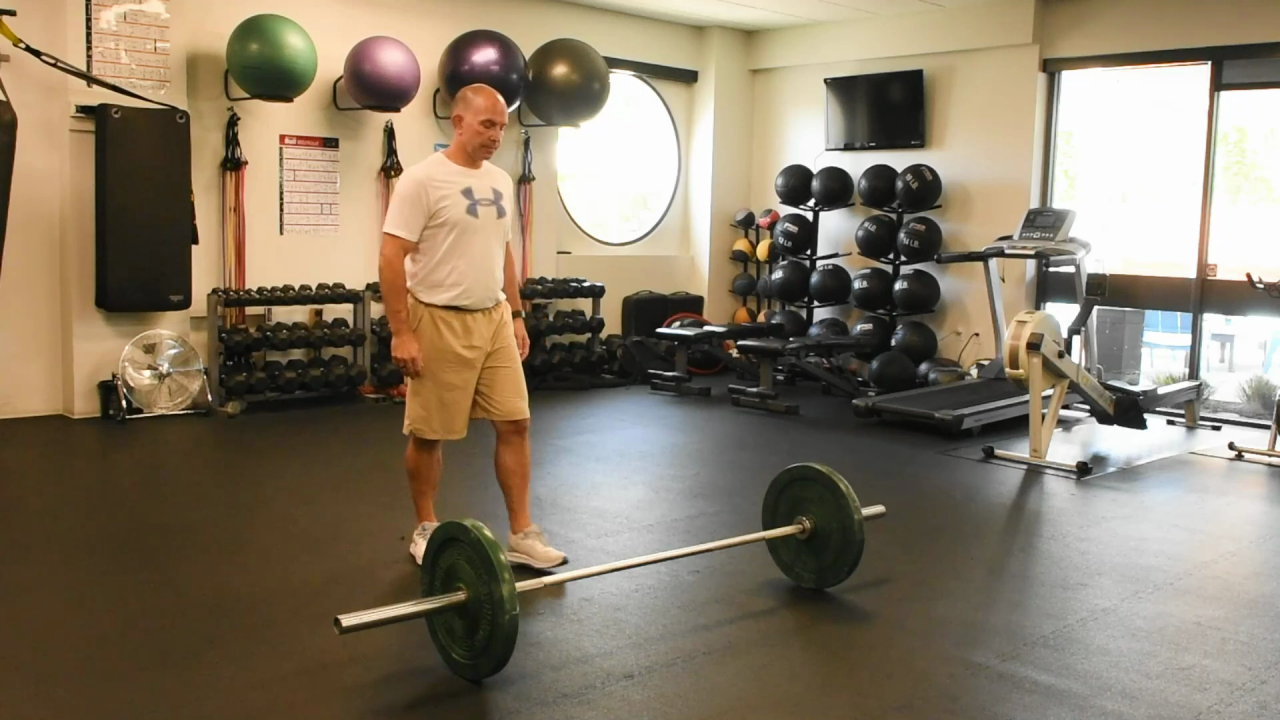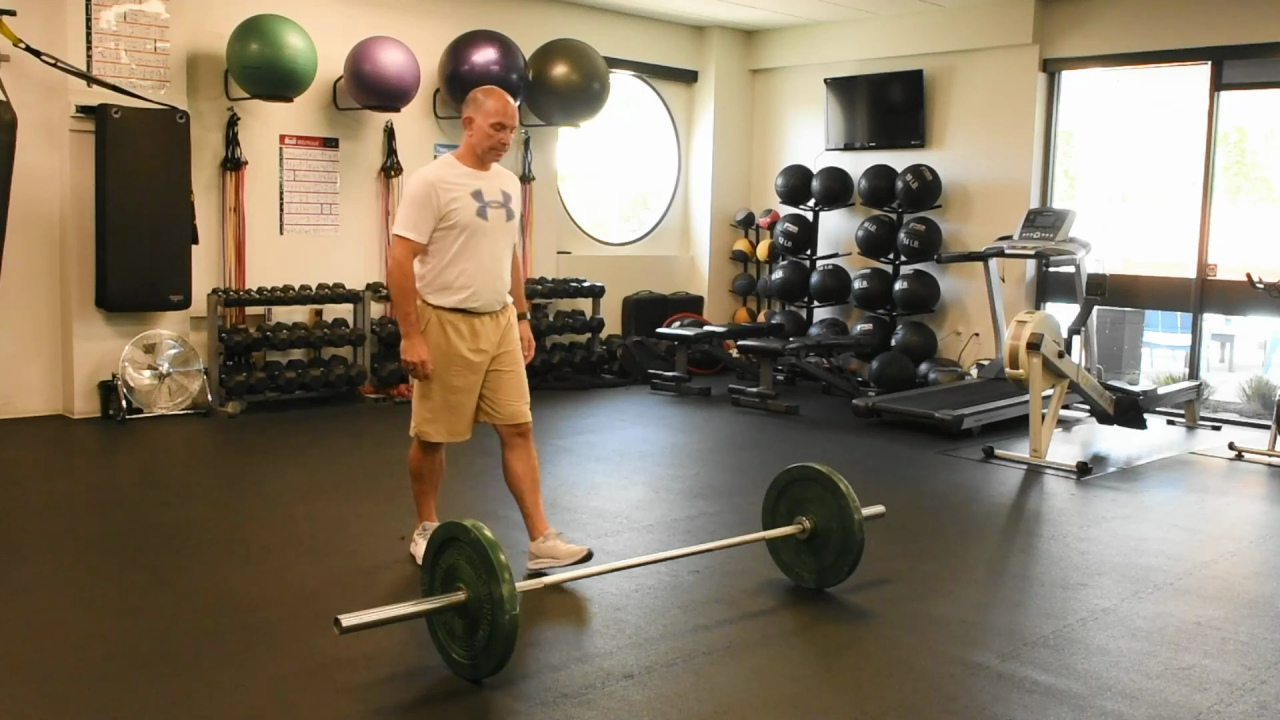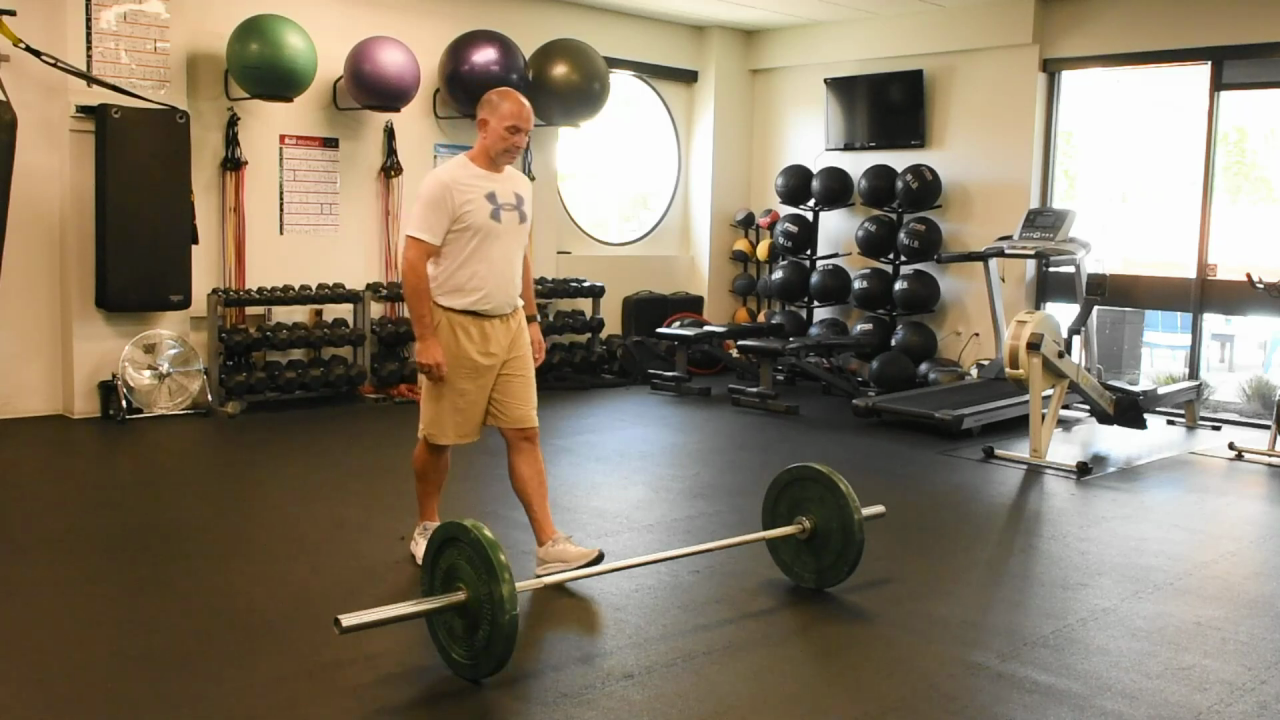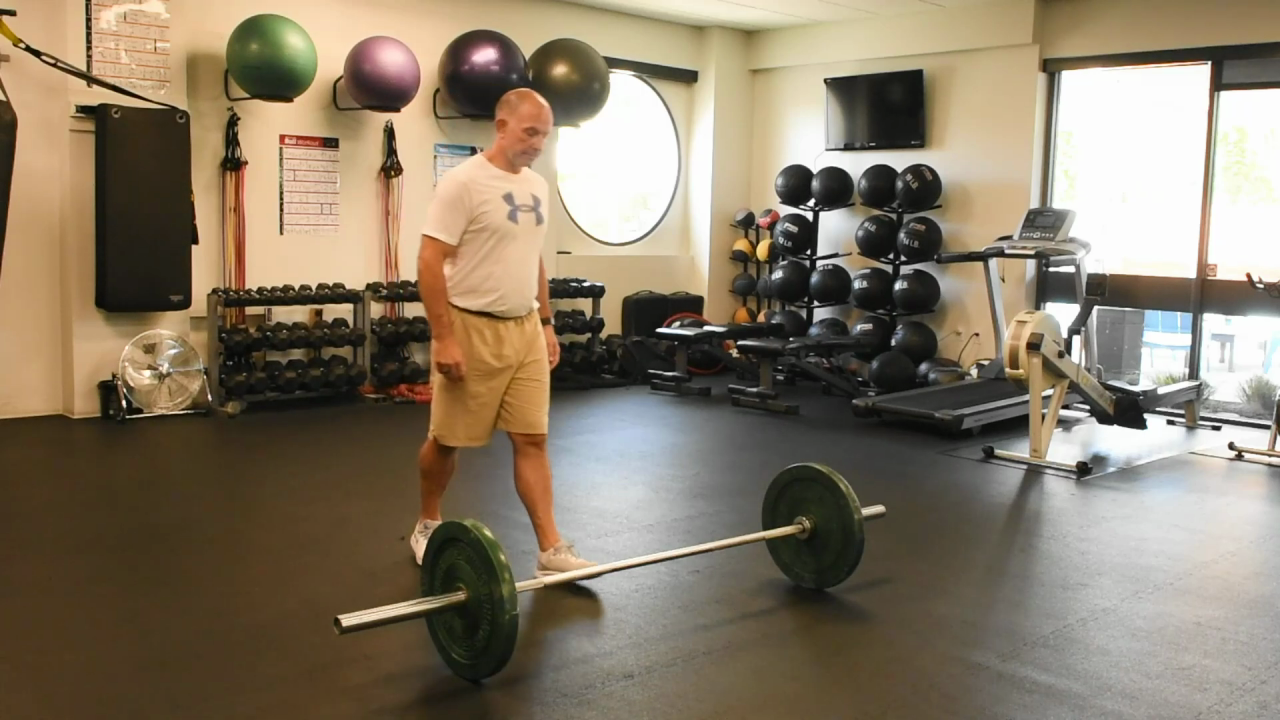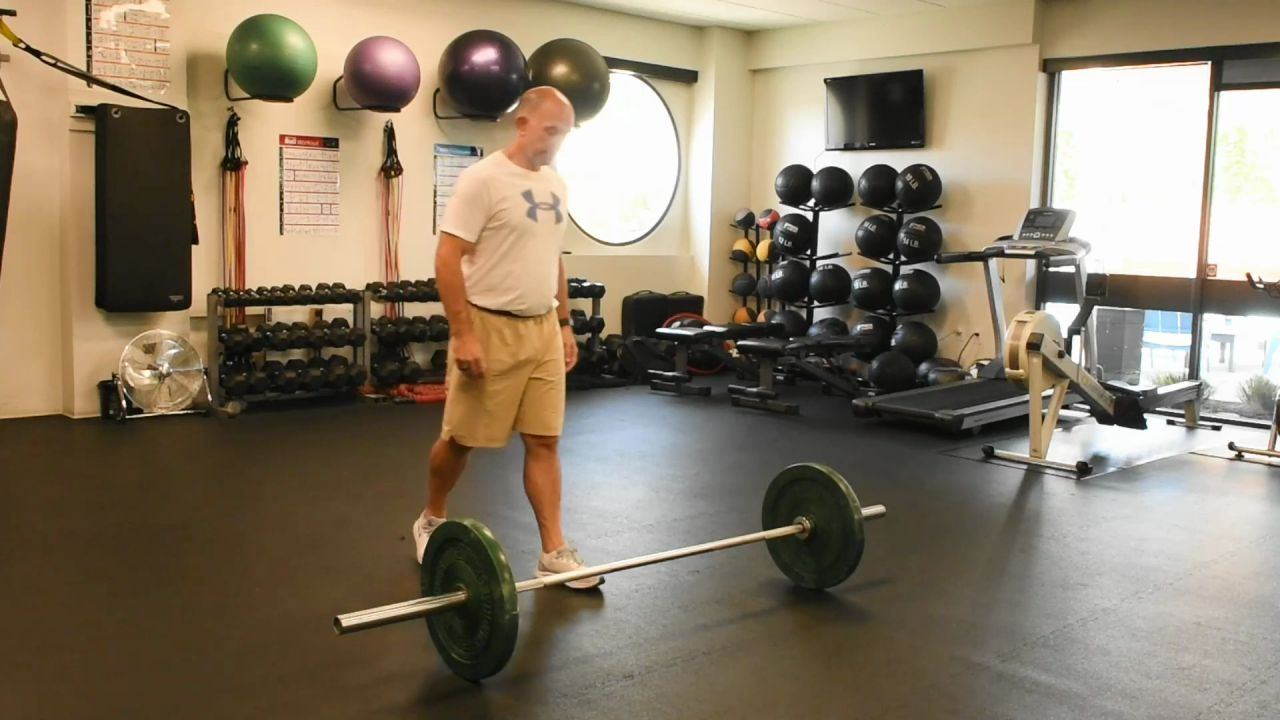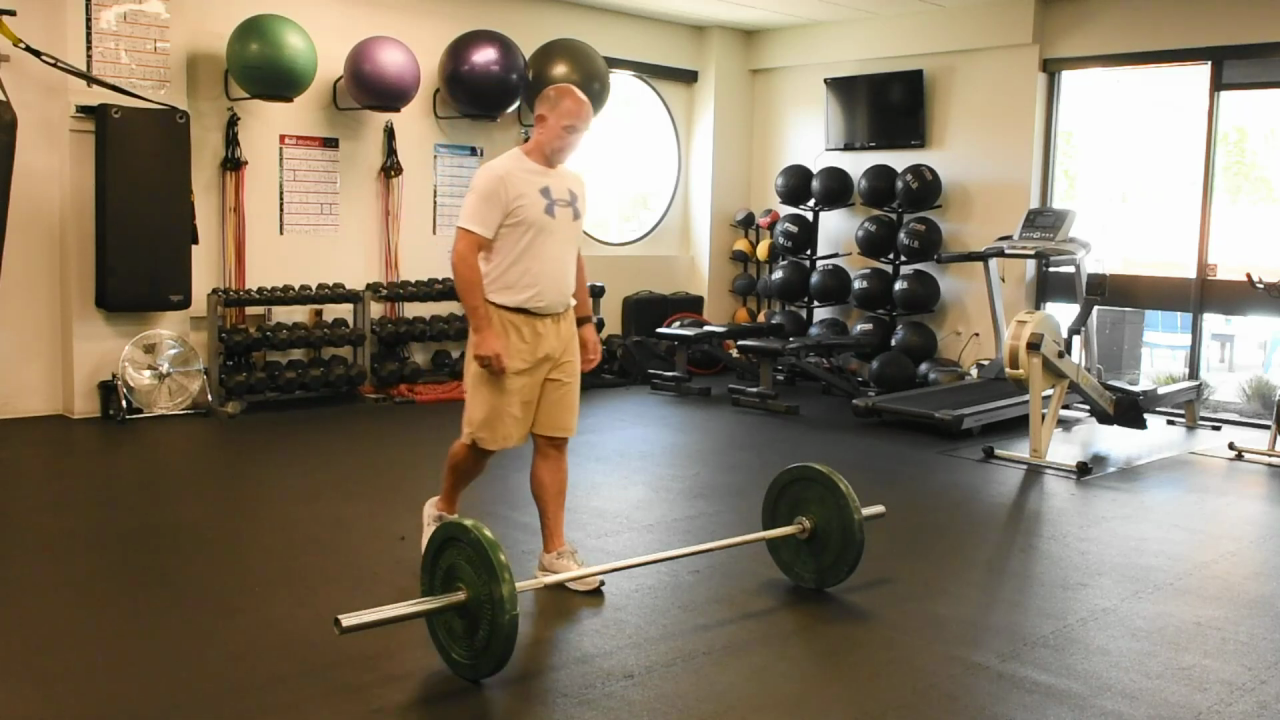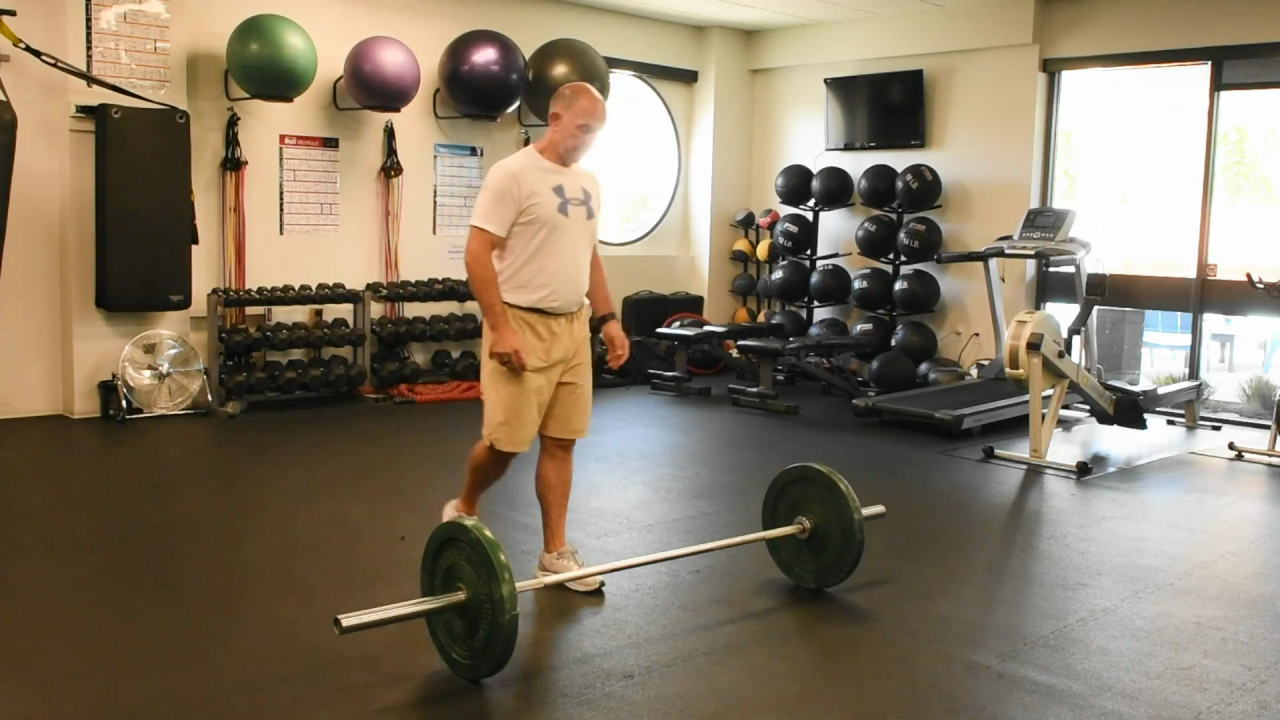
dt=0.1s
person 1, frame 1
left shoulder: (501, 182)
right shoulder: (423, 179)
right elbow: (392, 260)
left wrist: (516, 316)
right wrist: (403, 333)
left hip: (492, 320)
right hip: (440, 323)
left knee: (514, 424)
right knee: (428, 434)
left ankle: (523, 534)
right ankle: (426, 528)
person 1, frame 2
left shoulder: (509, 183)
right shoulder: (433, 181)
right elbow: (400, 261)
left wrist: (521, 318)
right wrist: (411, 335)
left hip: (498, 324)
right hip: (446, 325)
left knee: (517, 430)
right knee: (432, 436)
left ankle: (541, 538)
right ankle: (426, 529)
person 1, frame 3
left shoulder: (520, 184)
right shoulder: (446, 182)
right elbow: (414, 263)
left wrist: (531, 321)
right wrist: (425, 338)
left hip: (509, 326)
right hip: (458, 328)
left knee: (525, 435)
right knee: (438, 437)
left ankle: (549, 544)
right ankle: (427, 528)
person 1, frame 4
left shoulder: (537, 186)
right shoulder: (463, 182)
right elbow: (430, 263)
left wrist: (545, 323)
right wrist: (443, 337)
left hip: (522, 330)
right hip: (472, 330)
left knee: (533, 440)
right knee: (447, 439)
left ankle: (551, 548)
right ankle: (427, 526)
person 1, frame 5
left shoulder: (555, 185)
right shoulder: (483, 180)
right elbow: (448, 259)
left wrist: (564, 323)
right wrist: (464, 334)
left hip: (542, 330)
right hip: (491, 328)
left knee: (544, 440)
right knee: (464, 435)
left ankle: (554, 550)
right ankle: (432, 518)
person 1, frame 6
left shoulder: (573, 183)
right shoulder: (500, 177)
right elbow: (464, 255)
left wrist: (586, 322)
right wrist: (484, 330)
left hip: (559, 328)
right hip: (508, 326)
left knee: (554, 441)
right knee: (485, 438)
left ankle: (555, 551)
right ankle: (442, 509)
person 1, frame 7
left shoulder: (587, 182)
right shoulder: (514, 174)
right elbow: (478, 253)
left wrist: (608, 319)
right wrist: (501, 327)
left hip: (572, 327)
right hip: (521, 326)
left knee: (560, 441)
right knee: (505, 441)
left ankle: (556, 551)
right ankle: (462, 511)
